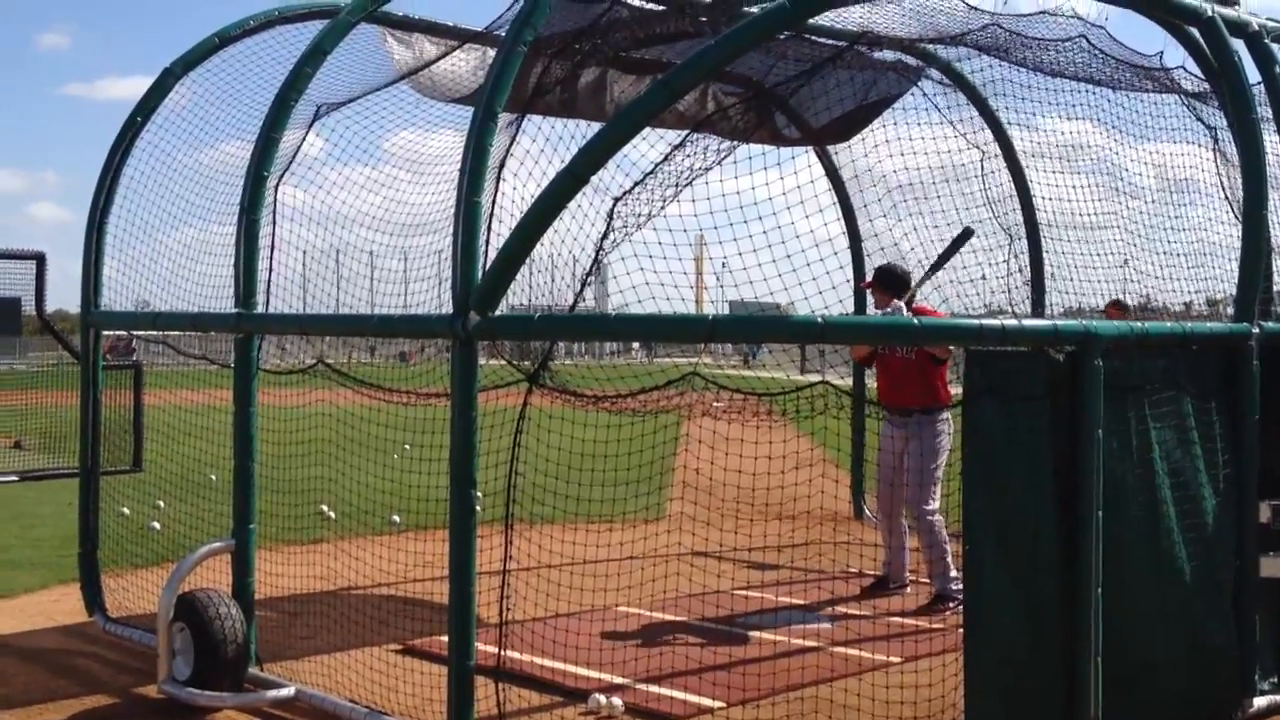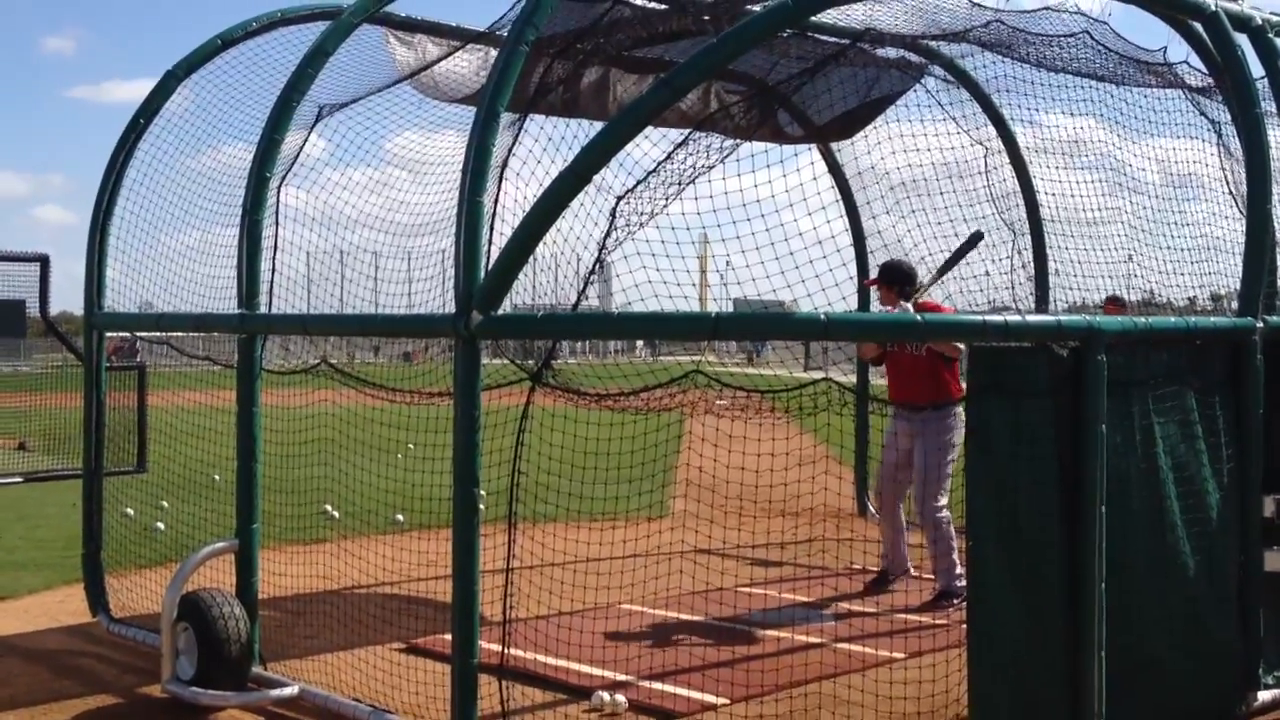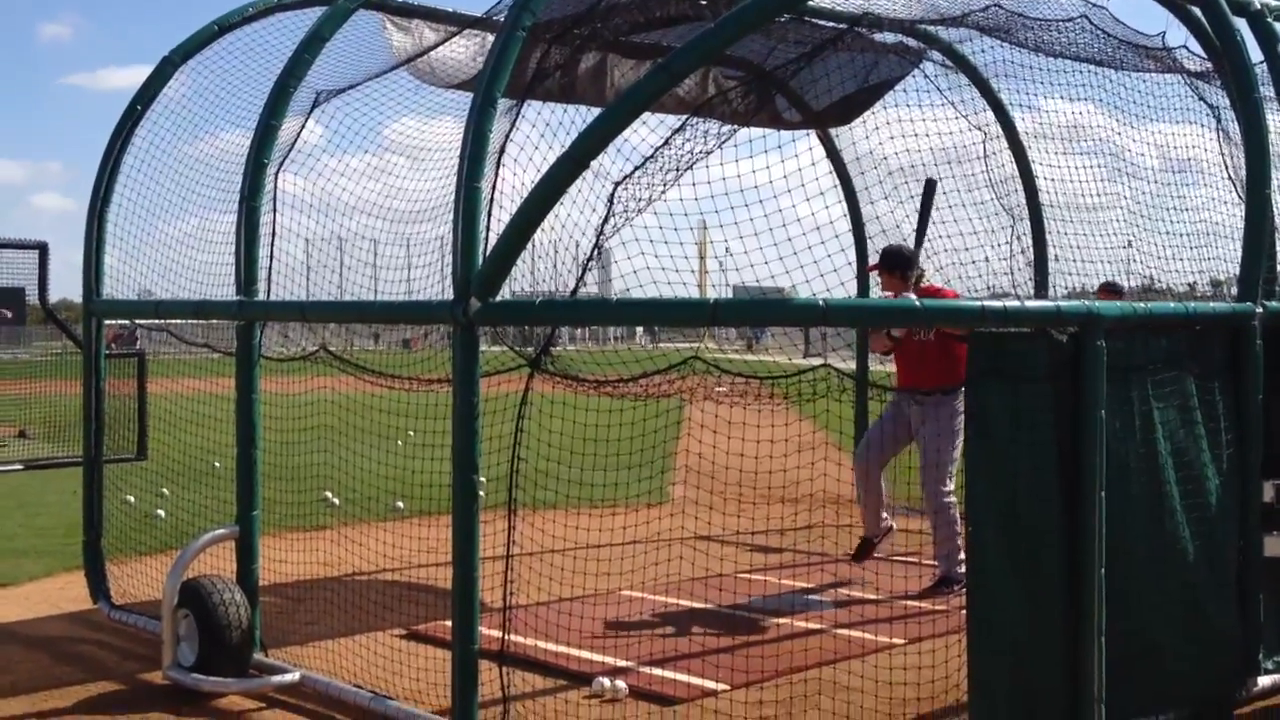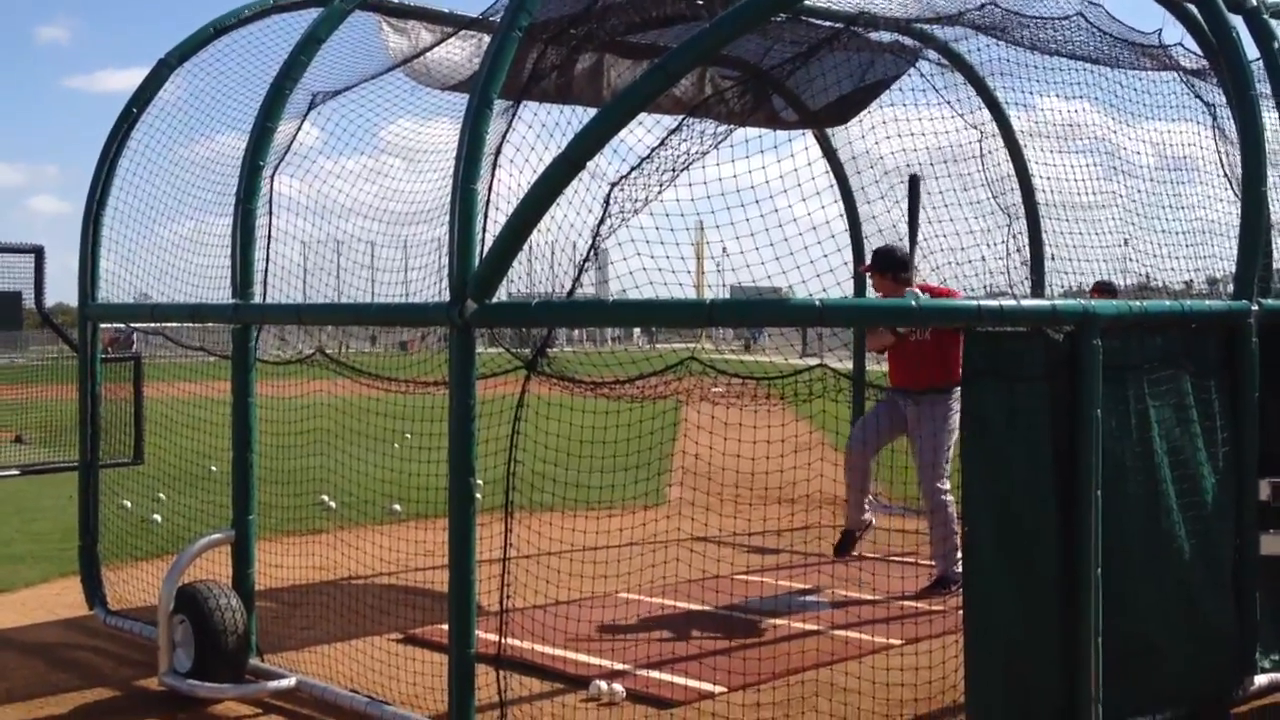
dt=0.2s
person 1, frame 1
left shoulder: (931, 319)
left elbow: (946, 350)
right elbow: (857, 352)
left hip: (929, 423)
right hip: (893, 422)
left knee: (922, 507)
right knee: (888, 504)
left ankle: (950, 588)
right ankle: (895, 574)
person 1, frame 2
left shoulder: (939, 314)
left elbow: (956, 350)
right elbow: (866, 353)
left hip: (939, 419)
right hip: (902, 417)
left knee: (930, 504)
right knee: (887, 496)
left ankle: (954, 586)
right ankle: (894, 566)
person 1, frame 3
left shoulder: (944, 298)
left elbow: (971, 326)
right elbow: (877, 345)
right wrist: (898, 327)
left hip: (944, 403)
right hip: (906, 400)
left knee: (936, 489)
right knee: (866, 458)
left ankle: (954, 572)
right ankle: (875, 528)
person 1, frame 4
left shoulder: (941, 296)
right elbow: (874, 343)
right wrist: (902, 324)
left hip: (938, 401)
right hip: (898, 396)
left knee: (934, 487)
right knee: (857, 446)
left ankle: (952, 572)
right ankle: (857, 521)
